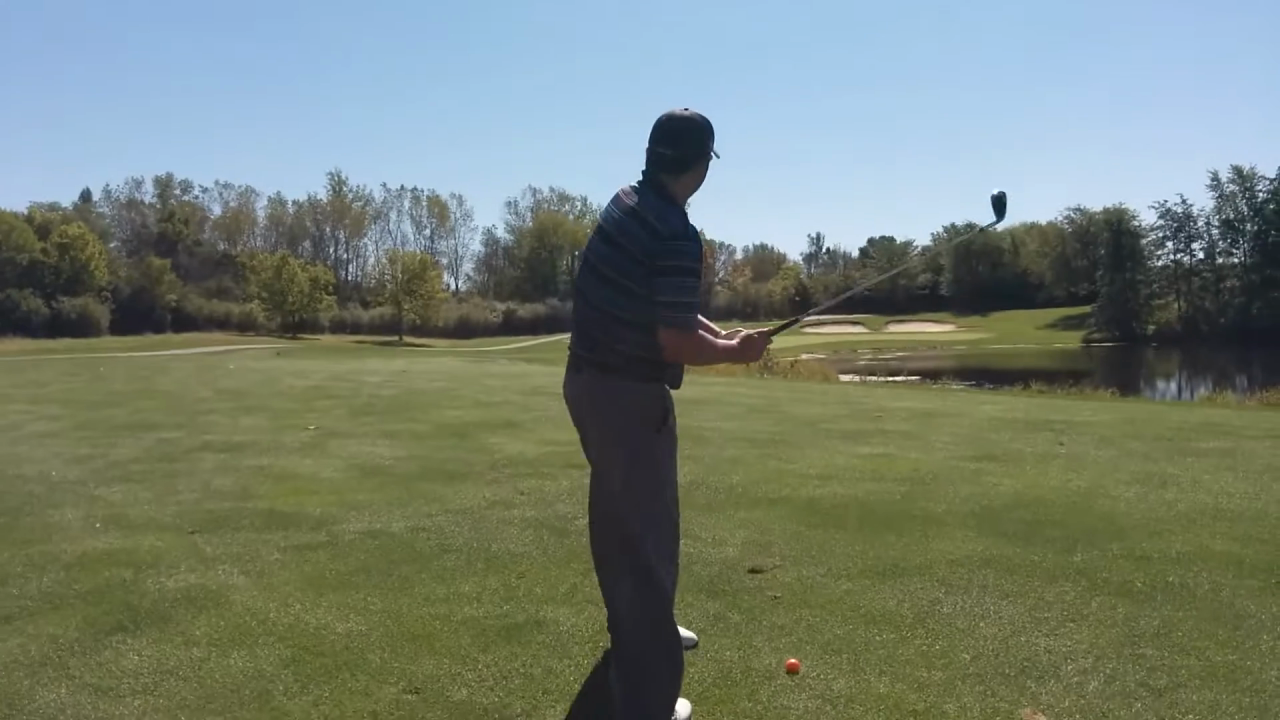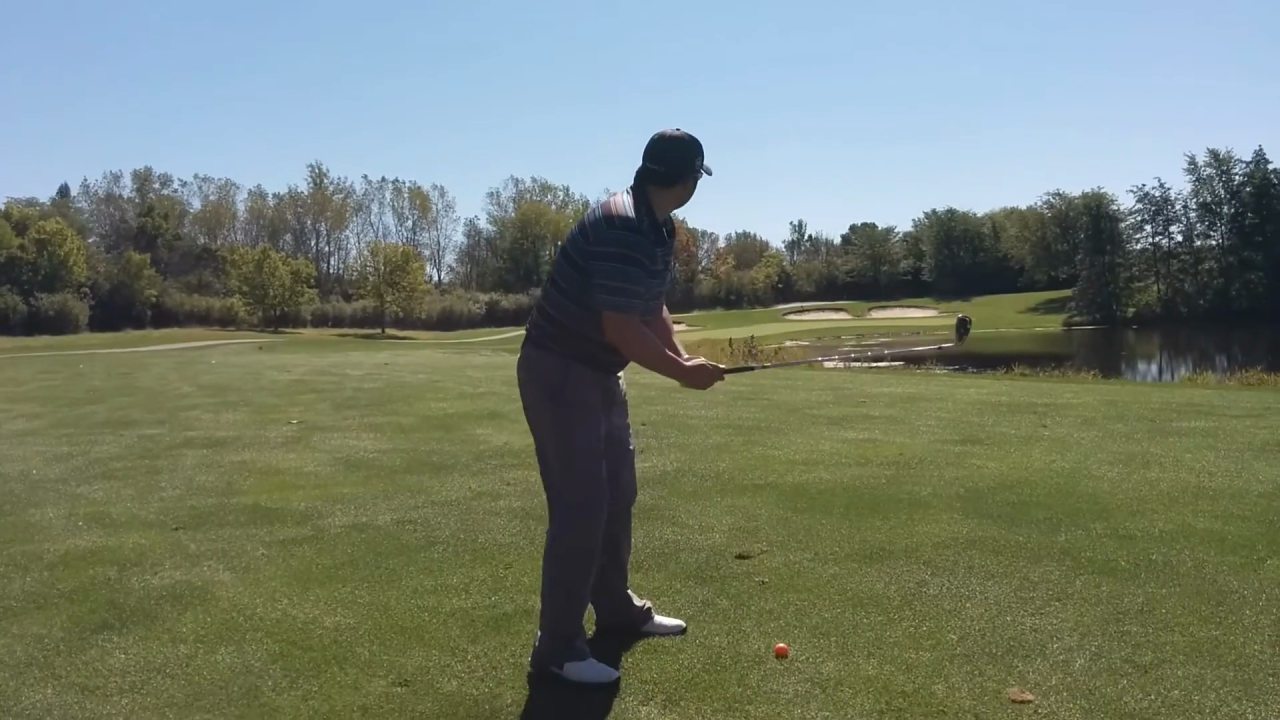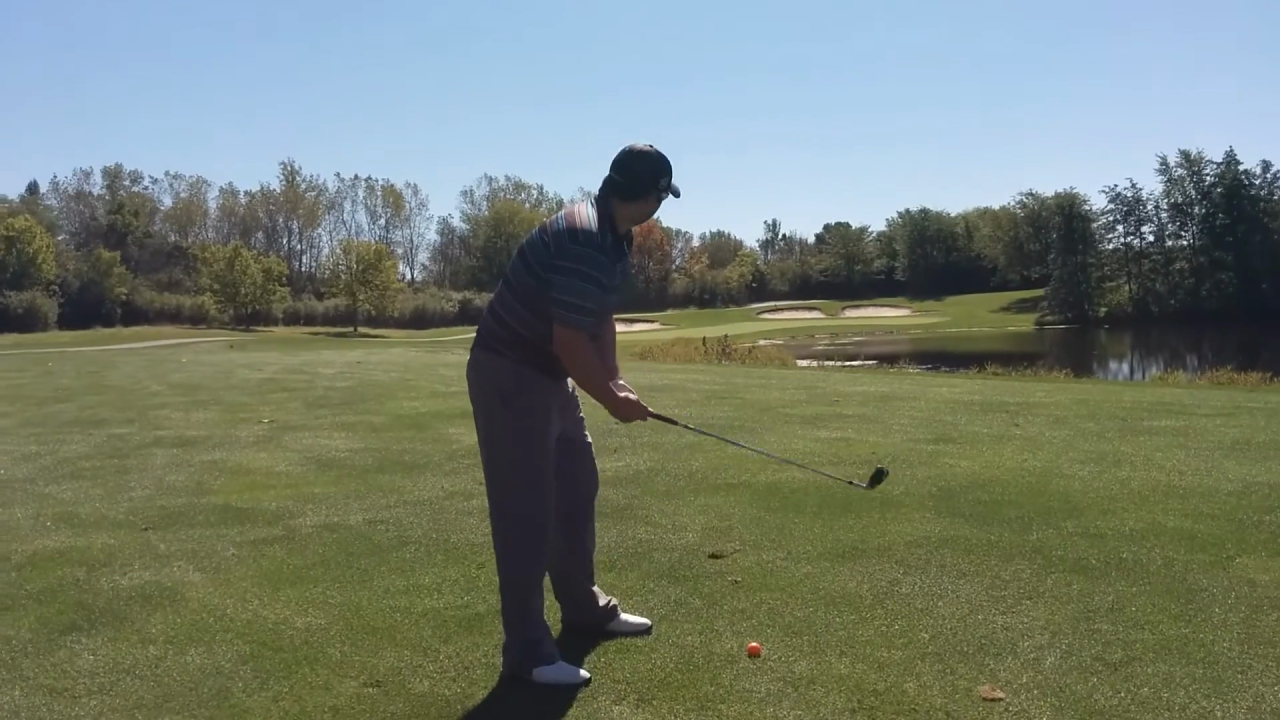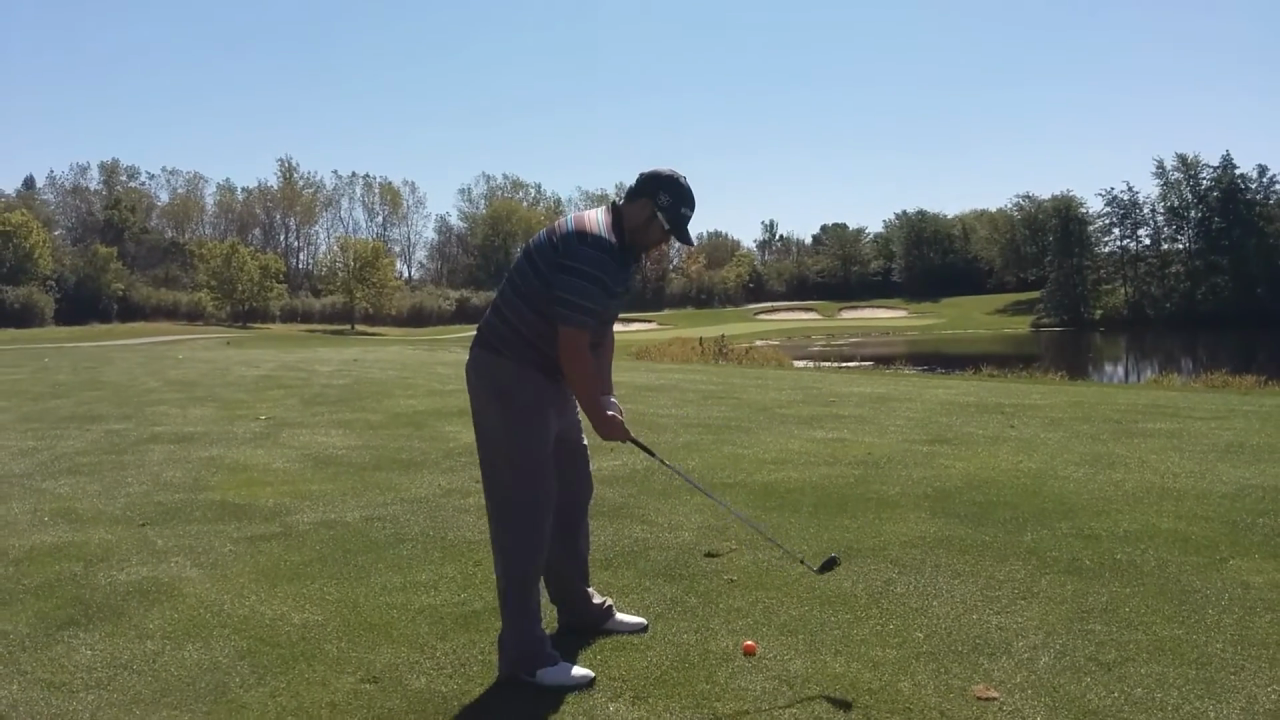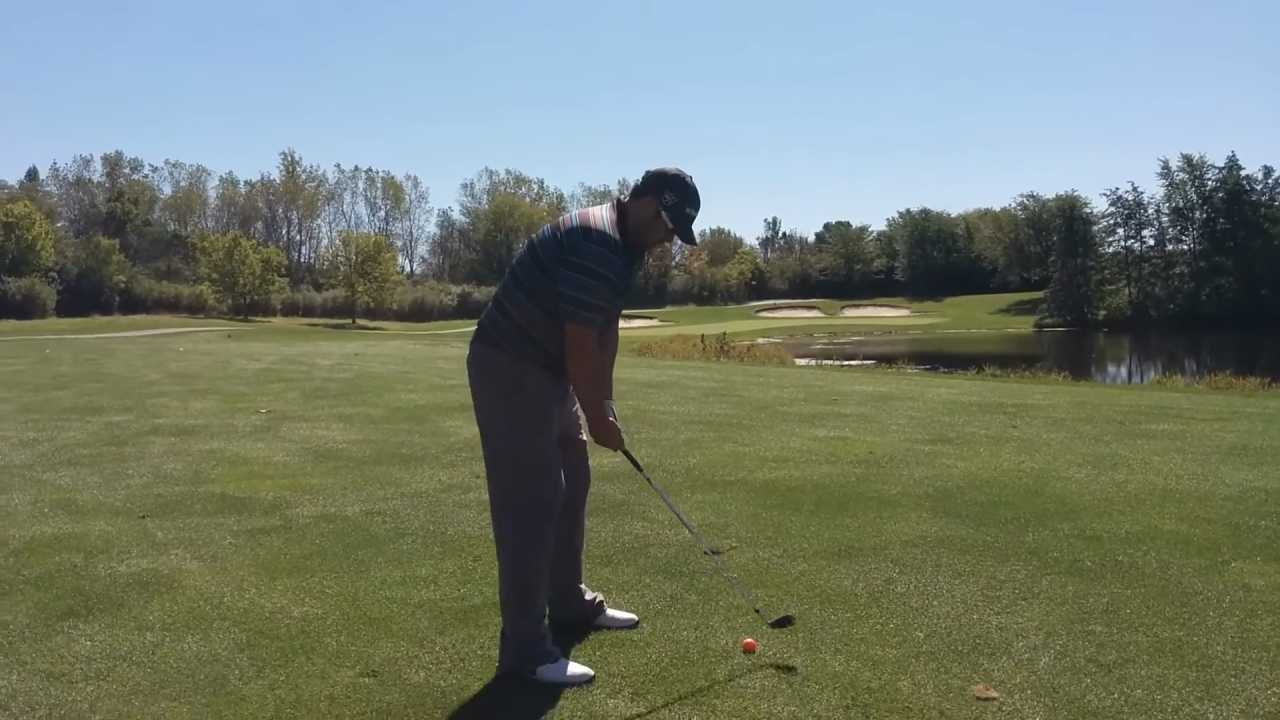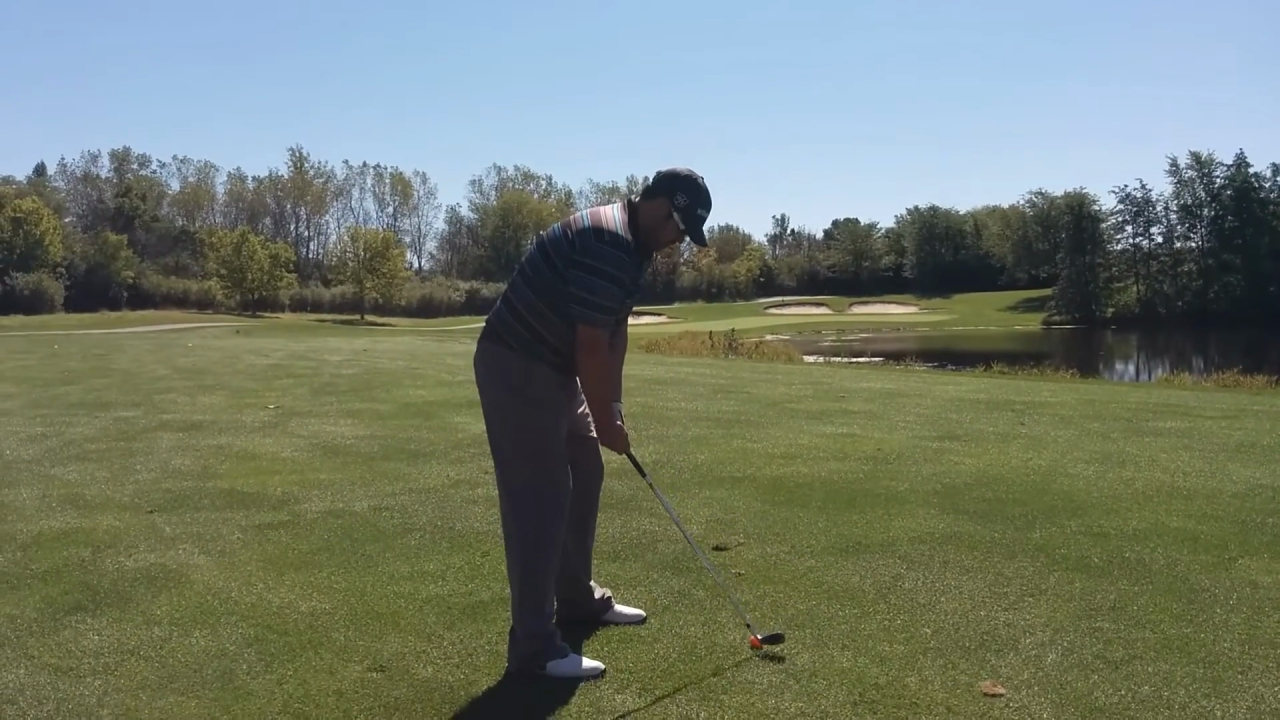
dt=0.5s
person 1, frame 1
left shoulder: (625, 204)
right shoulder: (675, 233)
right elbow: (677, 344)
left wrist: (716, 330)
right wrist: (738, 349)
left hip: (590, 380)
right hip: (630, 392)
left knee: (619, 515)
right knee: (647, 540)
left ankle: (635, 626)
person 1, frame 2
left shoulder: (655, 228)
right shoulder: (623, 229)
left elbow: (651, 307)
right elbow: (622, 328)
left wrist: (680, 356)
right wrist: (680, 372)
left hip: (597, 373)
right hip: (559, 372)
left knee: (616, 492)
right knee: (579, 502)
left ankle: (615, 605)
right ankle: (558, 644)
person 1, frame 3
left shoulder: (612, 238)
right shoulder: (583, 243)
left elbow: (601, 319)
right elbow: (570, 342)
left wrist: (615, 382)
right wrist: (611, 400)
left hip: (547, 373)
right hip: (509, 374)
left knee: (577, 488)
right knee: (527, 507)
left ankle: (583, 606)
right ankle: (526, 647)
person 1, frame 4
left shoulder: (616, 246)
right shoulder: (592, 247)
left elbow: (600, 333)
right elbow: (574, 347)
left wrist: (607, 399)
right wrist: (598, 414)
left hip: (543, 373)
right hip: (508, 373)
left knee: (570, 489)
right knee: (525, 504)
left ankle: (578, 604)
right ankle: (522, 648)
person 1, frame 5
left shoulder: (620, 245)
right shoulder: (596, 242)
left elbow: (604, 332)
right elbow: (581, 345)
left wrist: (606, 404)
right wrist: (598, 419)
left hip: (544, 368)
right hip: (509, 367)
left knee: (569, 485)
right knee: (531, 498)
left ankle: (568, 601)
right ankle: (524, 645)
person 1, frame 6
left shoulder: (629, 243)
right shoulder: (608, 244)
left elbow: (613, 333)
right elbow: (592, 347)
left wrist: (613, 407)
right wrist: (606, 421)
left hip: (553, 366)
right hip: (517, 366)
left knee: (583, 478)
right knee: (540, 497)
left ankle: (577, 597)
right ankle: (533, 643)
